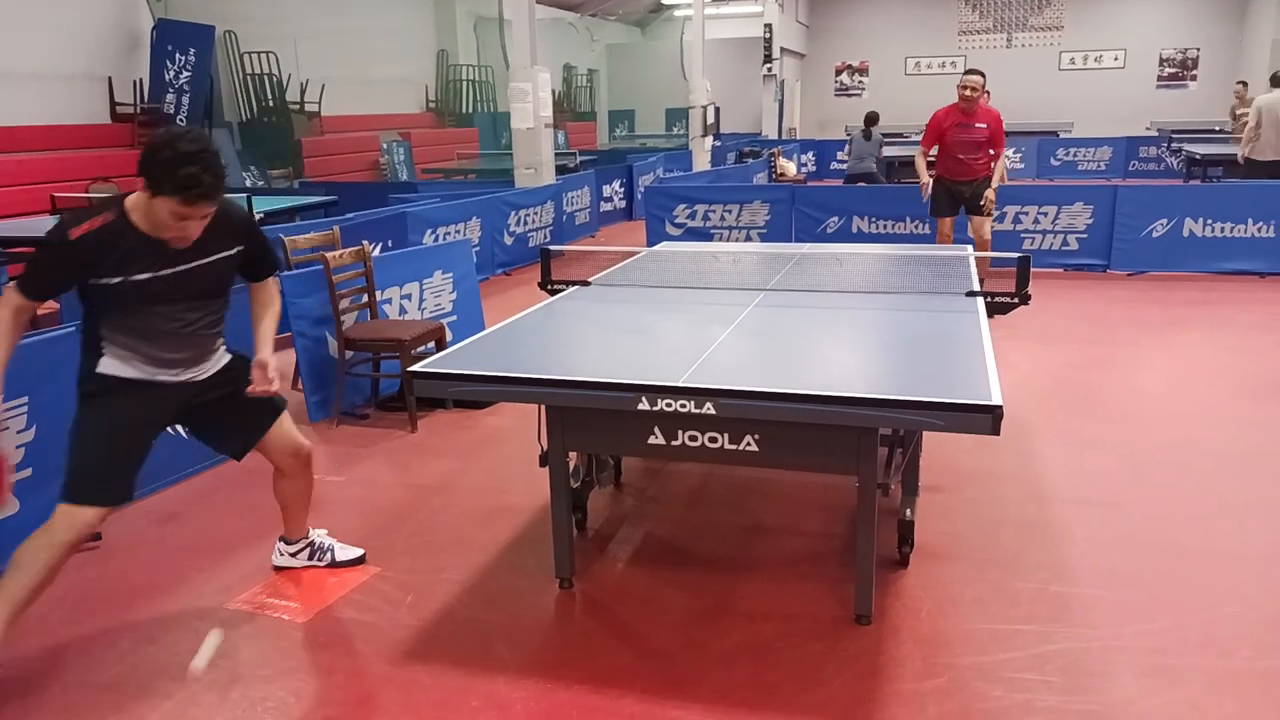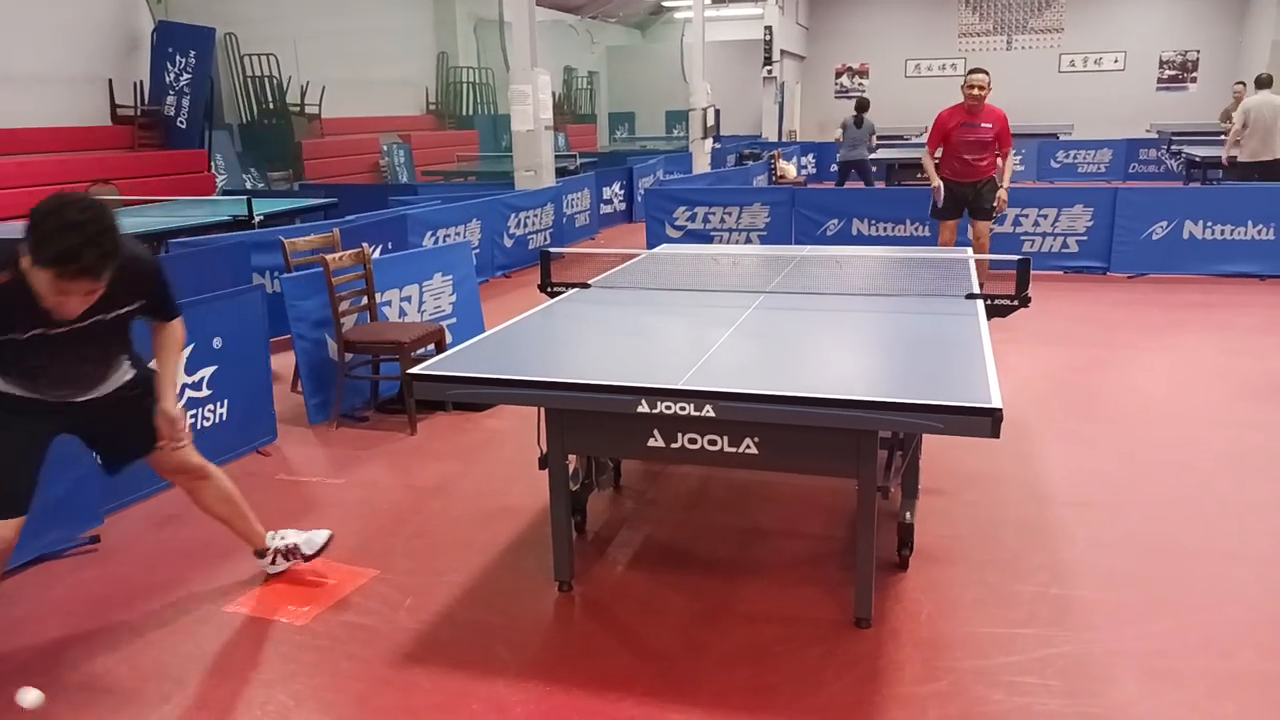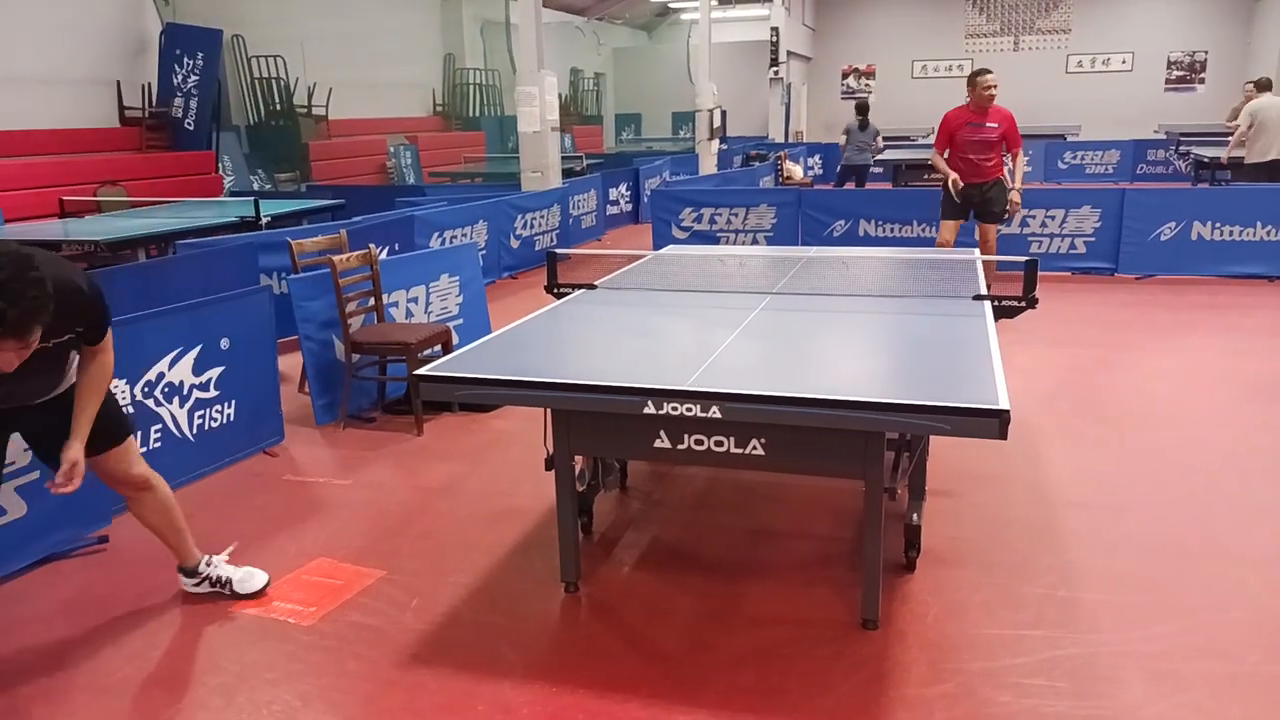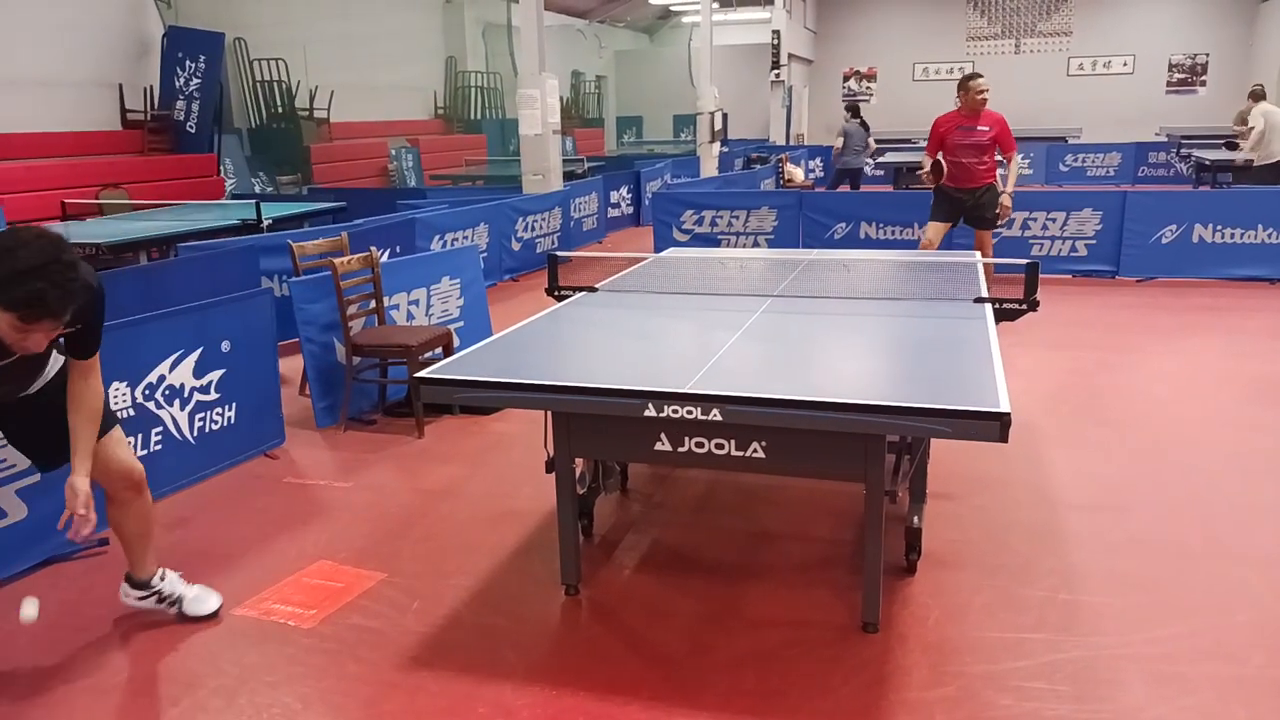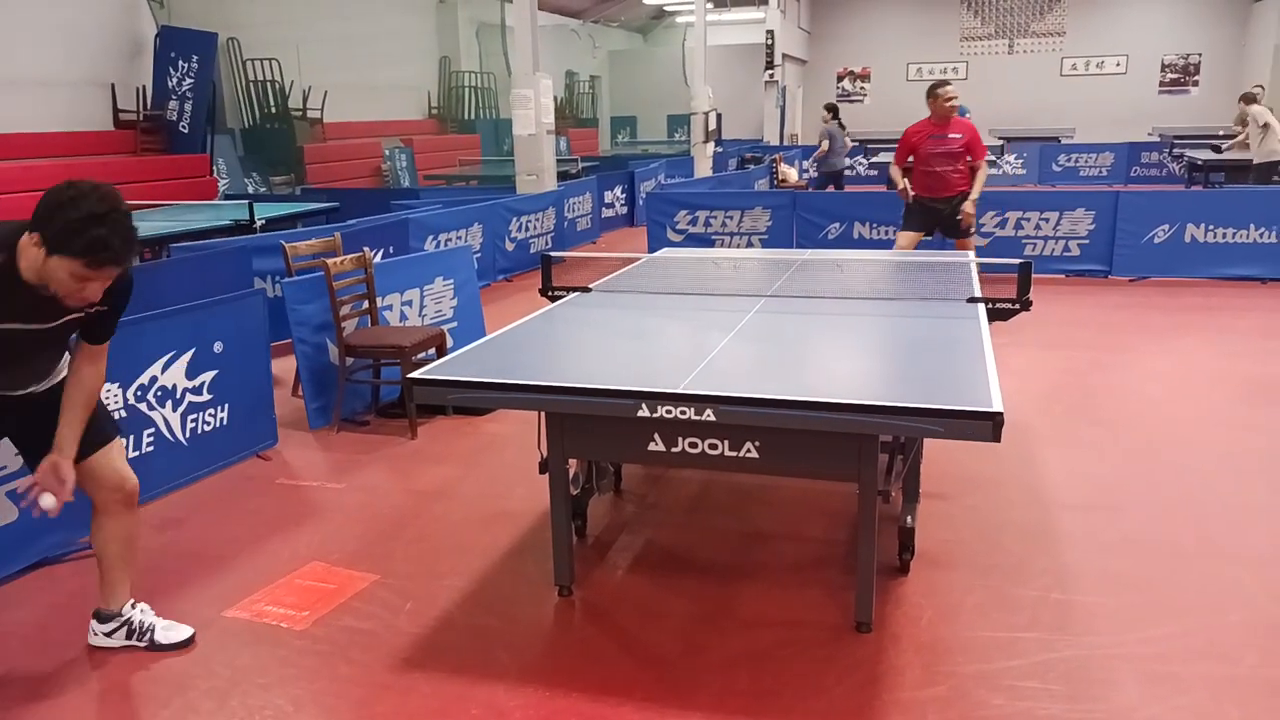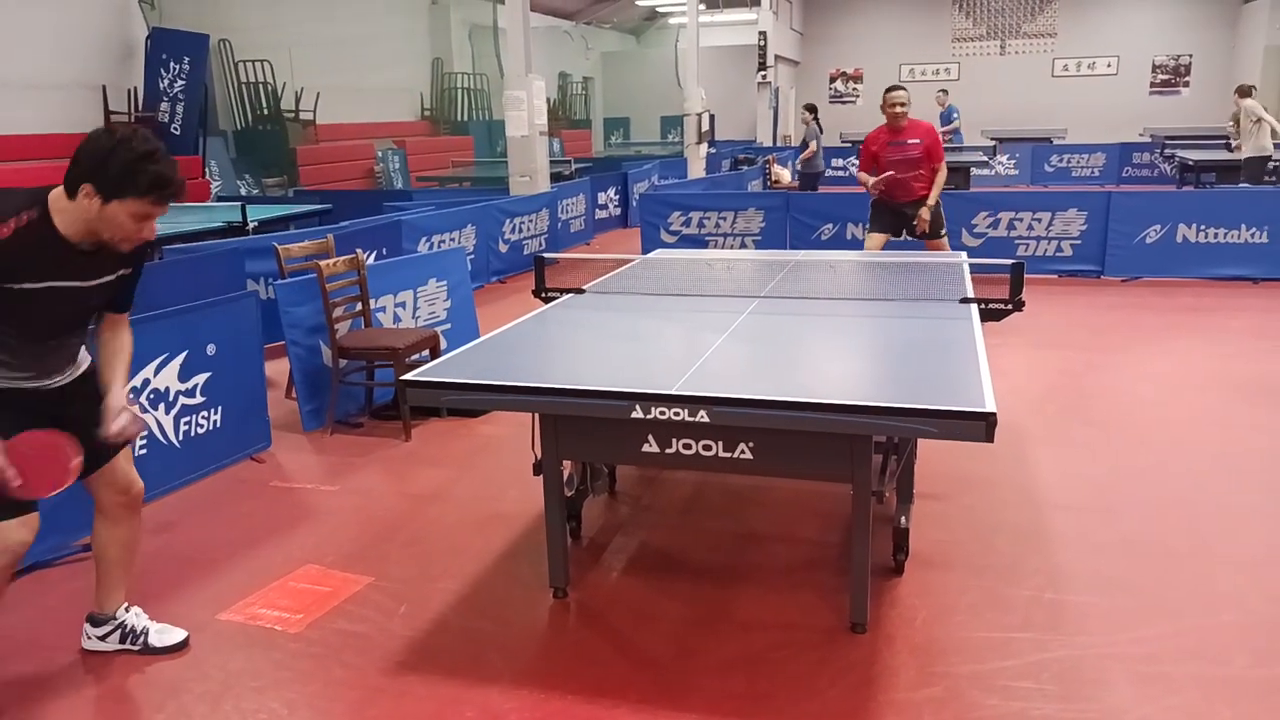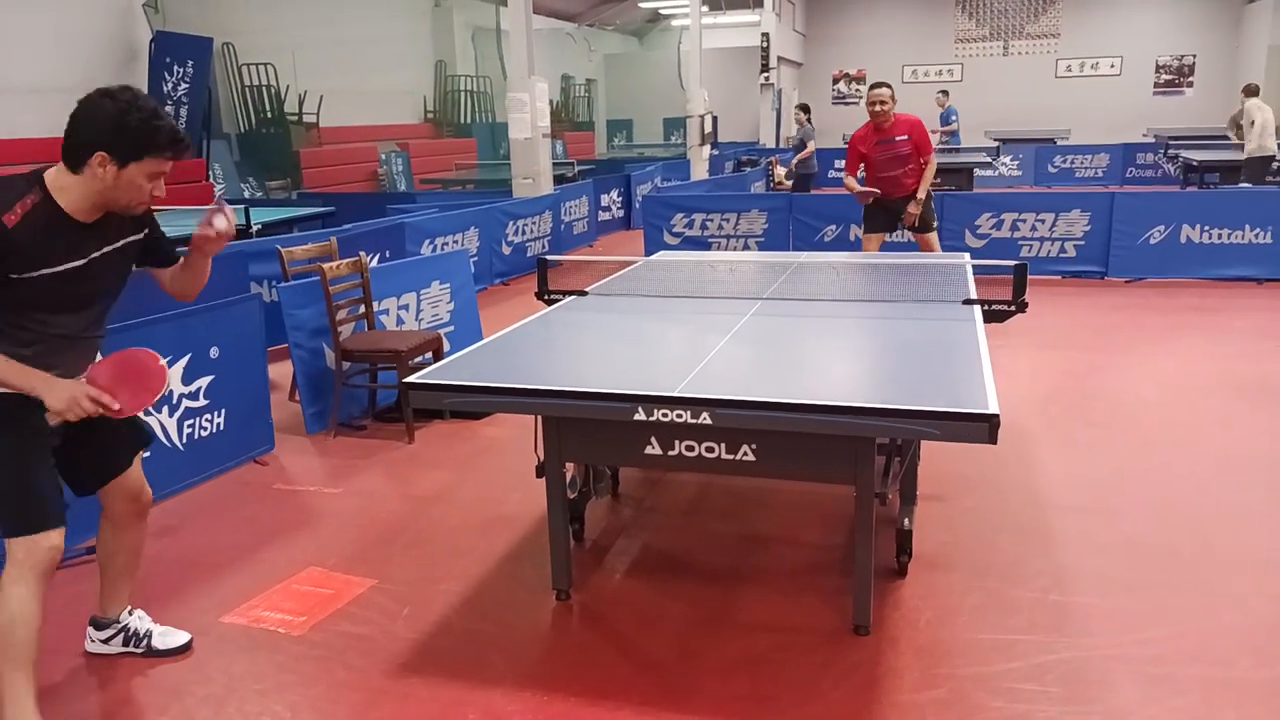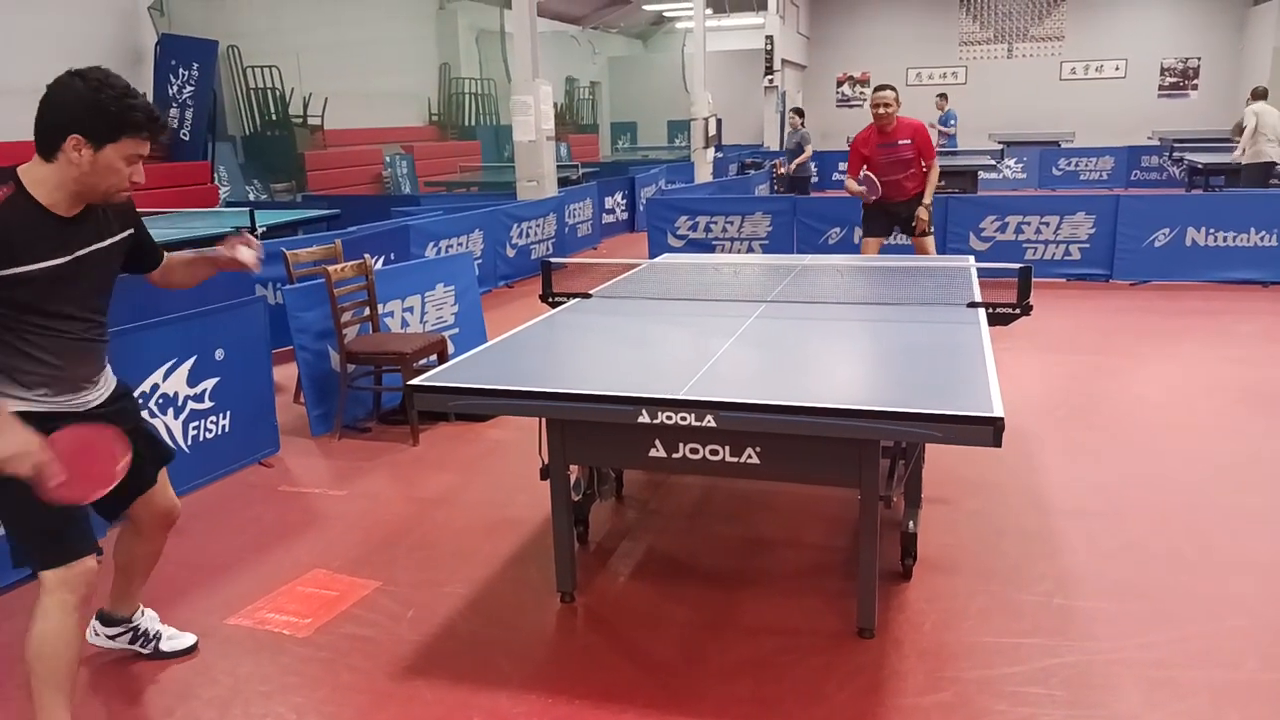
dt=0.2s
person 1, frame 1
left shoulder: (231, 222)
right shoulder: (81, 237)
left elbow: (265, 281)
left wrist: (265, 351)
left hip: (209, 370)
right hip: (123, 384)
left knee: (296, 452)
right knee: (75, 523)
left ankle: (295, 542)
person 1, frame 2
left shoulder: (136, 263)
left elbow: (168, 323)
left wrist: (167, 399)
left hip: (110, 384)
left knee: (189, 466)
left ankle: (268, 547)
person 1, frame 3
left shoulder: (74, 291)
left elbow: (98, 350)
left wrist: (77, 439)
left hip: (59, 389)
left knee: (136, 476)
left ankle: (198, 568)
person 1, frame 4
left shoulder: (79, 290)
left elbow: (84, 370)
left wrist: (81, 471)
left hip: (40, 382)
left knee: (127, 474)
left ankle: (146, 582)
person 1, frame 5
left shoulder: (108, 279)
left elbow: (91, 360)
left wrist: (62, 453)
left hip: (44, 382)
left knee: (119, 488)
left ankle: (114, 617)
person 1, frame 6
left shoulder: (126, 242)
left elbow: (114, 327)
left wrist: (116, 394)
left hip: (66, 379)
left knee: (124, 492)
left ankle: (109, 620)
person 1, frame 7
left shoulder: (128, 214)
left elbow: (182, 284)
left wrist: (203, 247)
left hip: (80, 387)
left knee: (133, 497)
left ankle: (111, 623)
person 1, frame 8
left shoulder: (112, 210)
left elbow: (160, 271)
left wrist: (217, 258)
left hip: (95, 400)
left knee: (157, 510)
right knee: (72, 573)
left ankle: (119, 620)
person 2, frame 1
left shoulder: (993, 117)
right shoulder: (941, 116)
left elbow: (999, 156)
right elbow: (921, 153)
left wrist: (993, 187)
right wrist: (924, 176)
left hip: (980, 183)
right hip: (946, 183)
left knee: (984, 238)
right knee: (944, 238)
person 2, frame 2
left shoulder: (998, 117)
right shoulder: (946, 117)
left elbow: (1007, 155)
right elbow: (928, 153)
left wrist: (1004, 187)
right wrist: (934, 179)
left hip: (984, 185)
right hip: (951, 185)
left knee: (981, 241)
right knee: (946, 241)
person 2, frame 3
left shoulder: (1004, 117)
right shoulder: (952, 117)
left elbow: (1017, 154)
right elbow: (937, 154)
left wrist: (1016, 188)
right wrist: (948, 173)
left hip: (991, 186)
right hip: (958, 187)
left knee: (988, 243)
right knee: (944, 241)
person 2, frame 4
left shoulder: (996, 121)
right shoulder: (942, 122)
left elbow: (1012, 158)
right elbow: (928, 155)
left wrist: (1008, 192)
right wrist: (929, 169)
left hip: (983, 191)
right hip: (948, 191)
left knee: (984, 249)
right knee: (927, 243)
person 2, frame 5
left shoulder: (967, 129)
right shoulder: (913, 132)
left elbow: (981, 167)
right elbow: (895, 166)
left wrist: (972, 200)
right wrist: (900, 183)
left hip: (957, 200)
right hip: (921, 200)
right knee: (900, 250)
person 2, frame 6
left shoulder: (926, 131)
right shoulder: (873, 139)
left elbow: (941, 170)
right elbow: (861, 172)
left wrist: (929, 205)
right wrist: (869, 181)
left hip: (922, 202)
right hip: (887, 204)
person 2, frame 7
left shoulder: (913, 124)
right shoulder: (859, 138)
left elbow: (930, 163)
right elbow: (849, 176)
left wrist: (918, 200)
right wrist: (857, 189)
left hip: (914, 196)
right hip: (879, 201)
left knee: (933, 252)
person 2, frame 8
left shoulder: (916, 129)
right shoulder: (862, 140)
left elbow: (933, 168)
right elbow: (850, 179)
left wrist: (925, 205)
right wrist: (858, 190)
left hip: (915, 200)
right hip: (879, 204)
